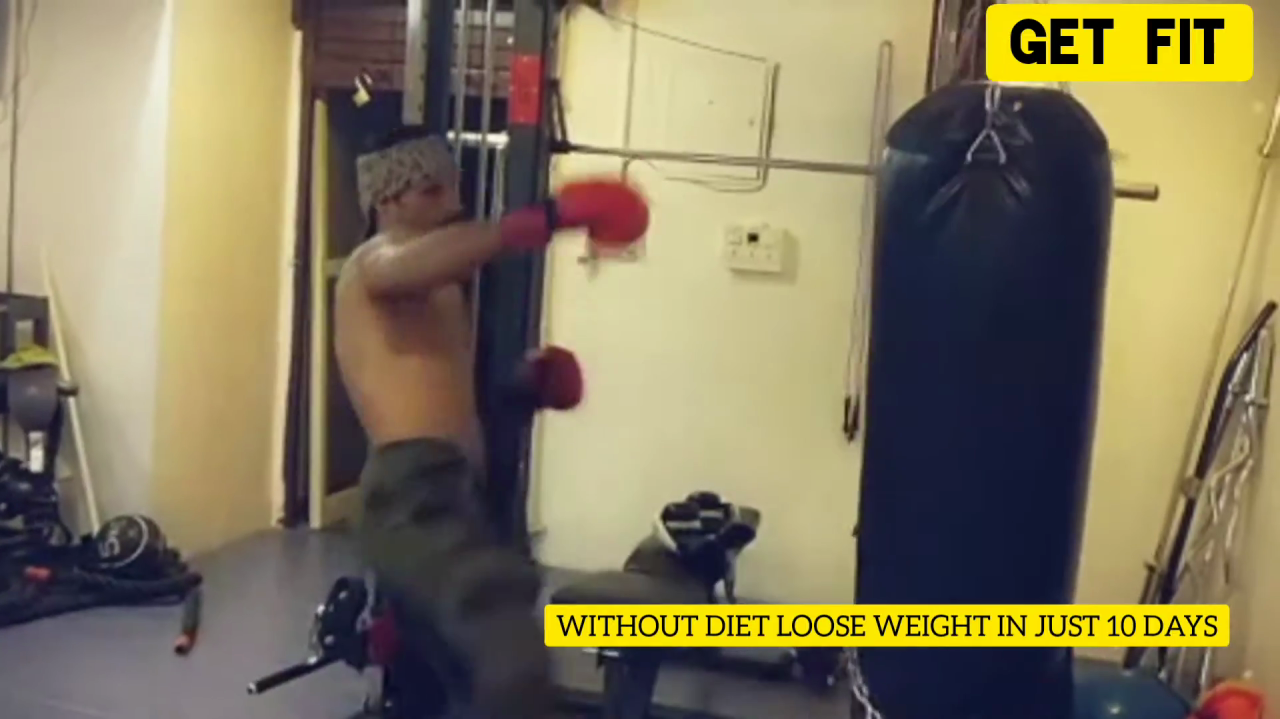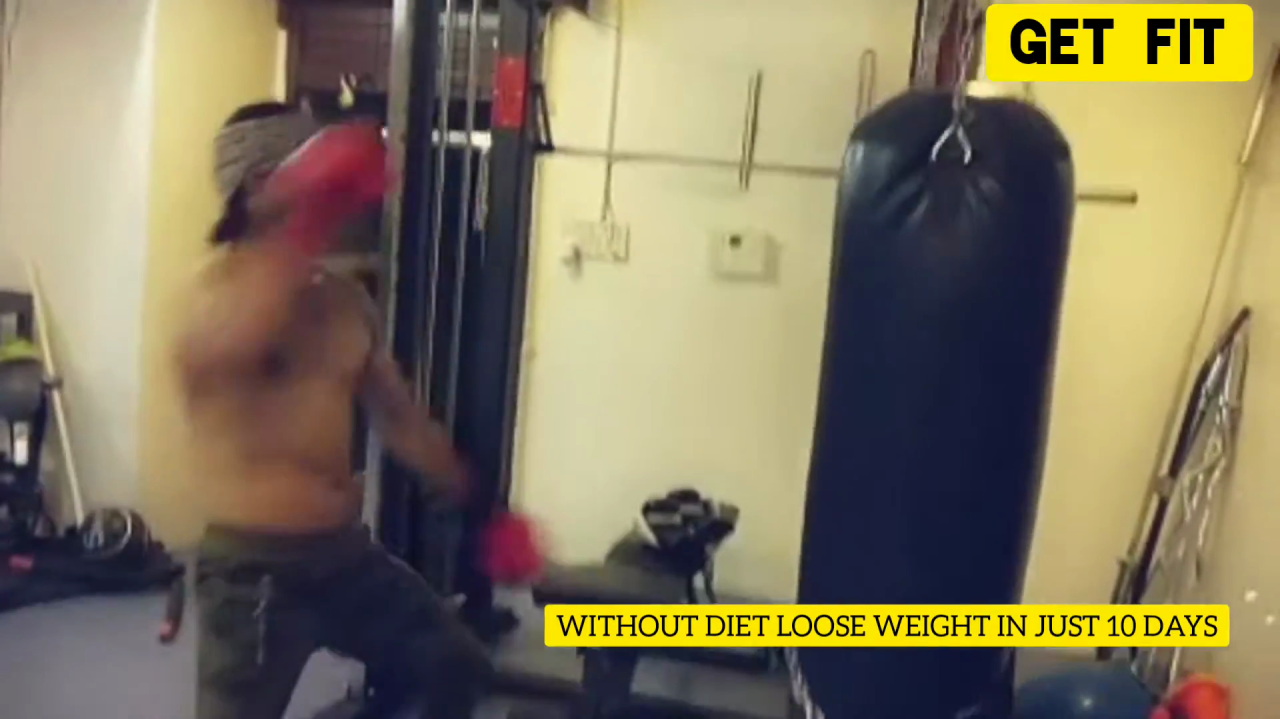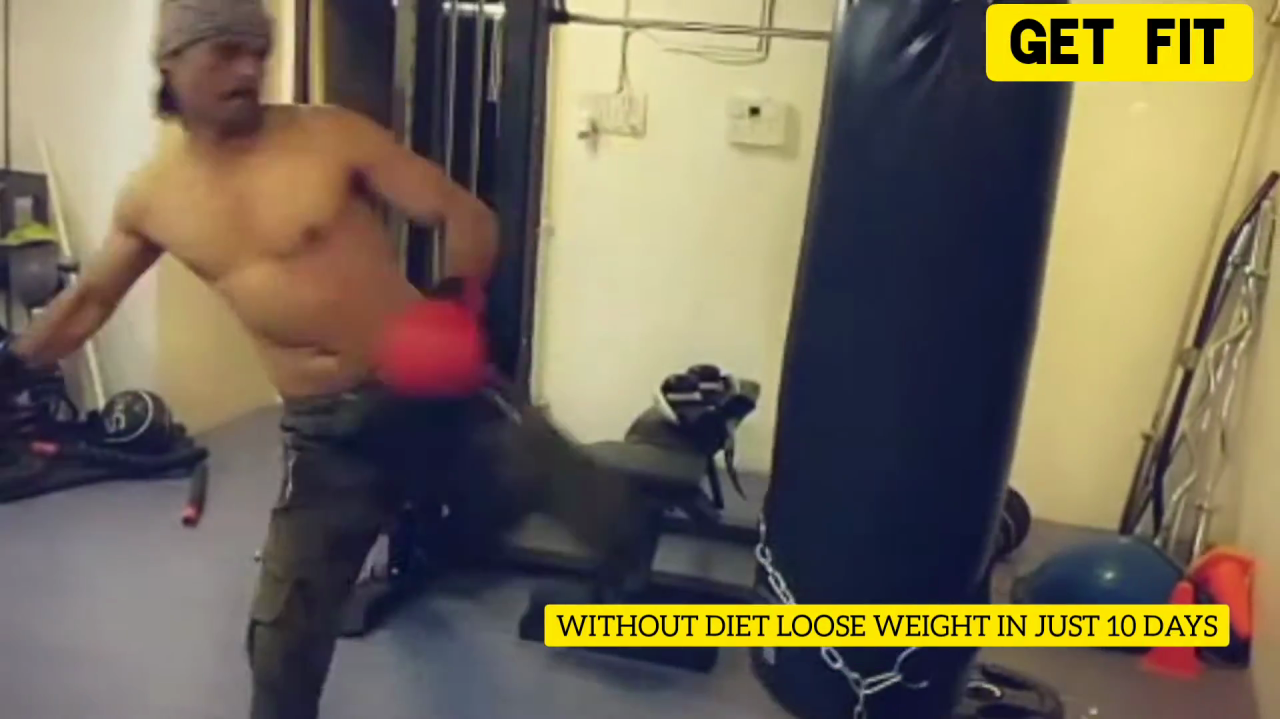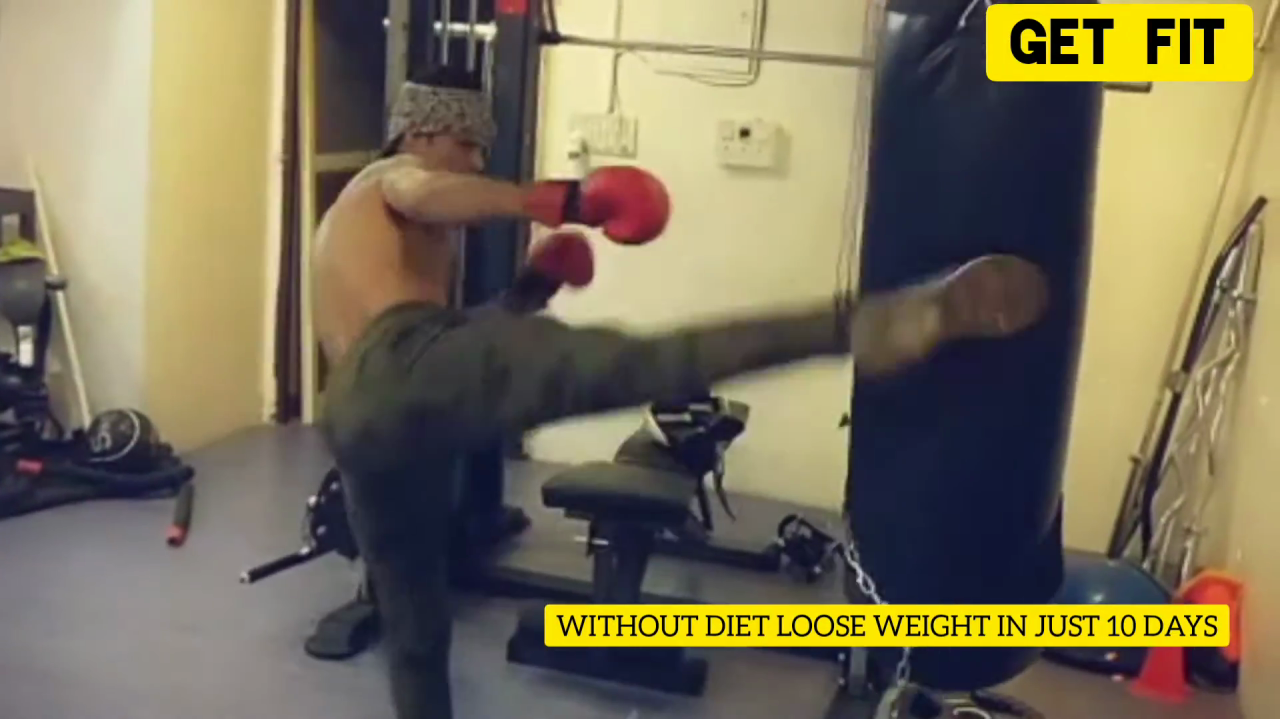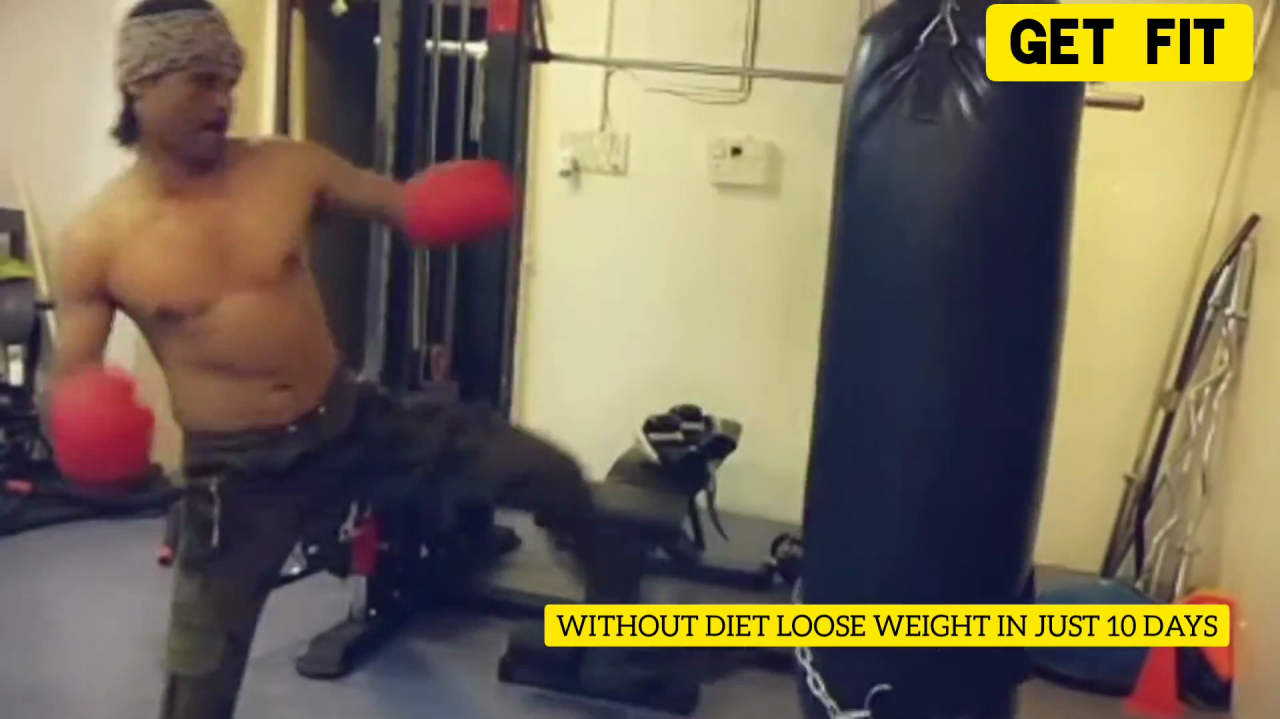
dt=1s
person 1, frame 1
right shoulder: (376, 260)
right elbow: (417, 262)
right wrist: (545, 216)
left hip: (427, 503)
right hip: (420, 499)
right knee: (512, 636)
person 1, frame 2
left shoulder: (343, 297)
right shoulder: (221, 285)
left elbow: (402, 419)
right elbow: (228, 343)
right wrist: (296, 223)
left hip: (347, 552)
right hip: (259, 573)
left knee: (458, 668)
person 1, frame 3
left shoulder: (330, 135)
right shoulder: (152, 196)
left elbow: (468, 215)
right elbow: (87, 302)
left wrist: (459, 307)
right hip: (325, 426)
right knee: (285, 631)
person 1, frame 4
left shoulder: (341, 229)
right shoulder: (405, 176)
right elbow: (429, 200)
left wrist: (527, 291)
right wrist: (559, 199)
left hip: (354, 418)
right hip: (413, 363)
left knee: (413, 622)
right knee: (630, 364)
right ankle: (884, 327)
person 1, frame 5
left shoulder: (286, 166)
right shoulder: (101, 239)
left elbow: (407, 202)
right elbow: (74, 386)
left wrist: (454, 197)
right wrist: (82, 424)
left hip: (350, 418)
right hip: (236, 472)
left knee: (546, 473)
